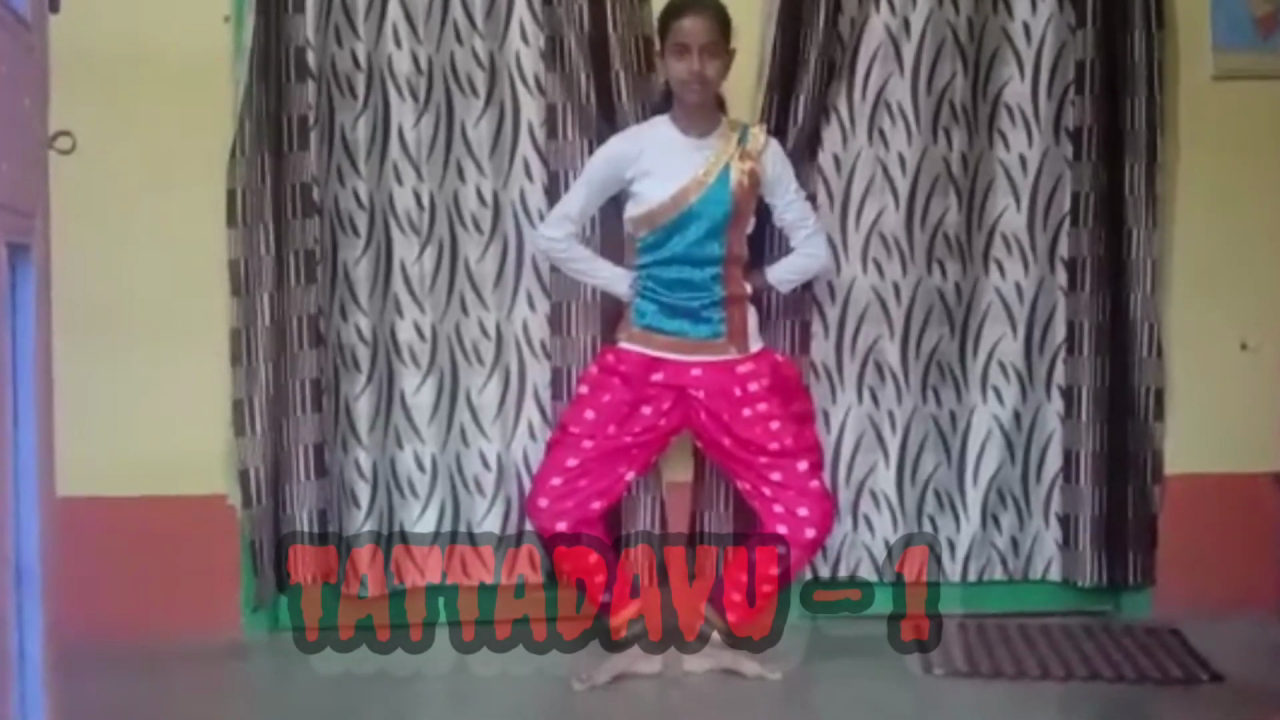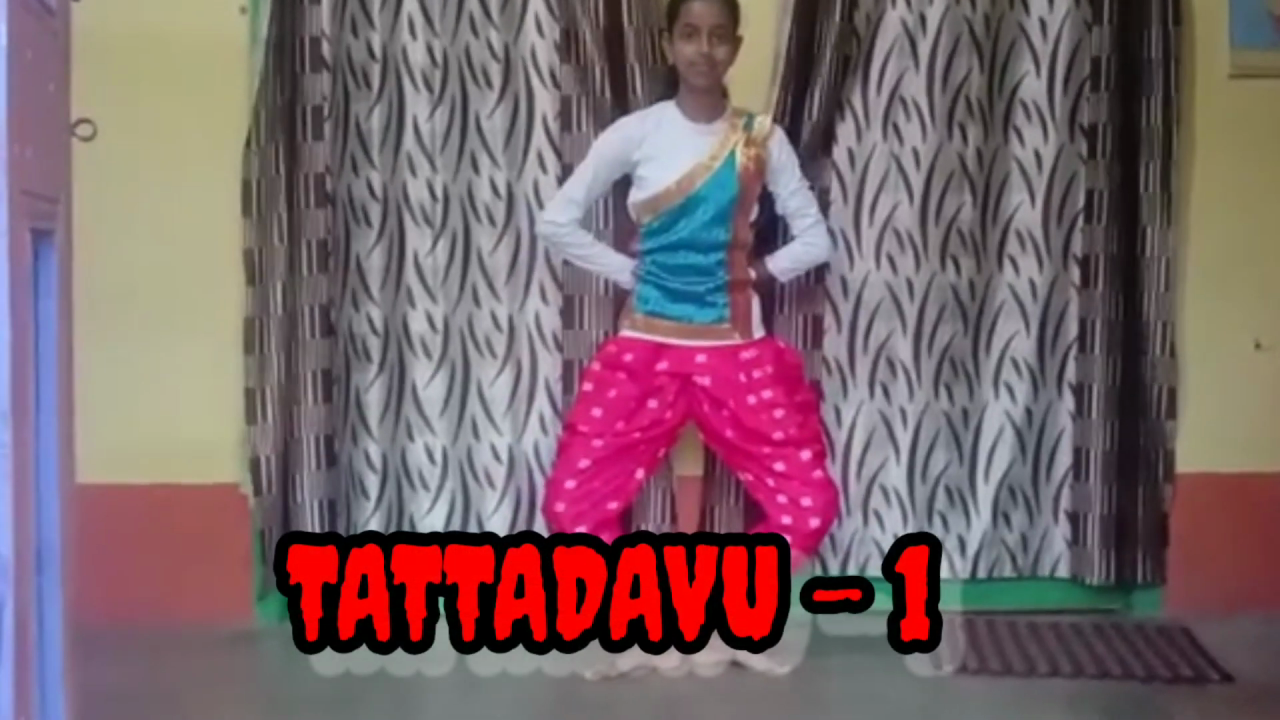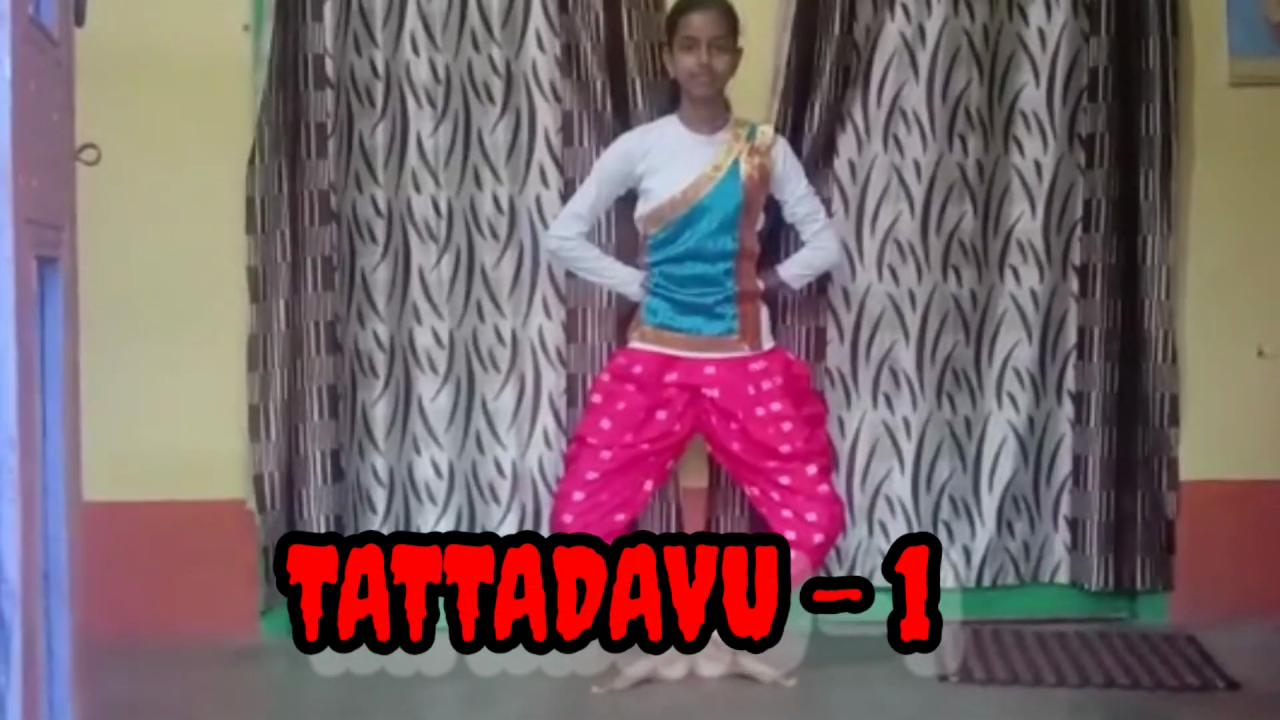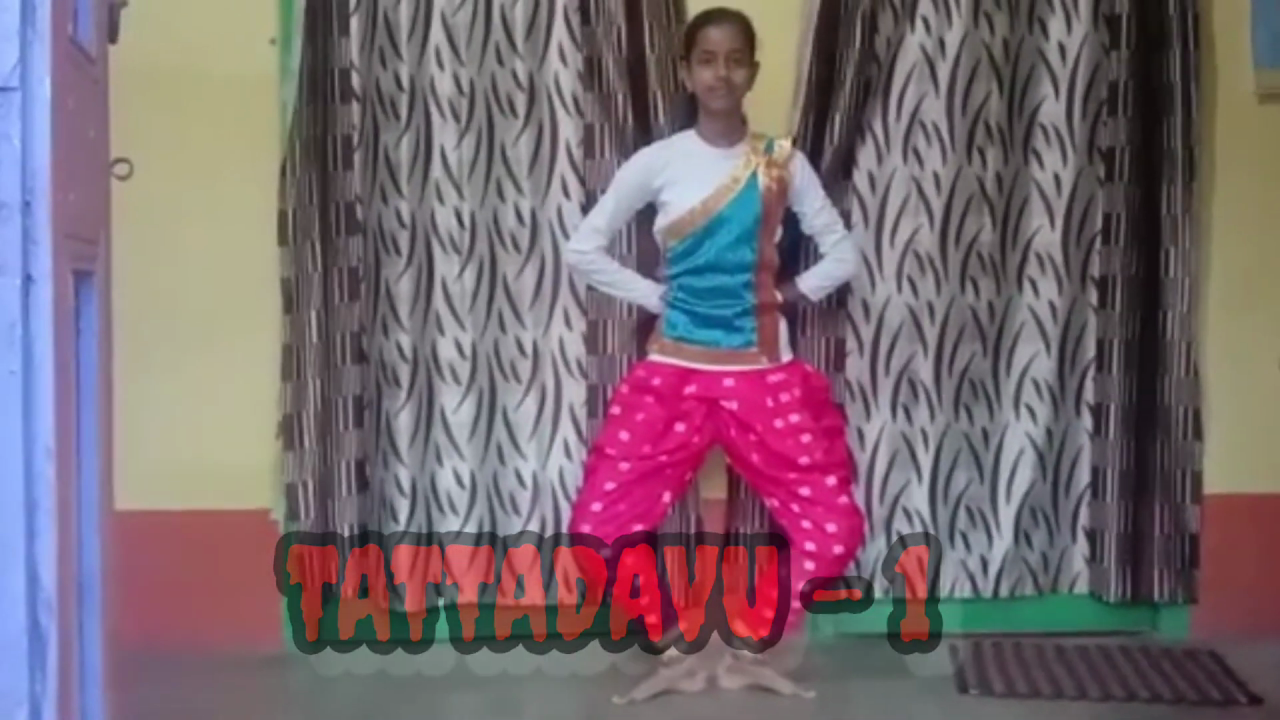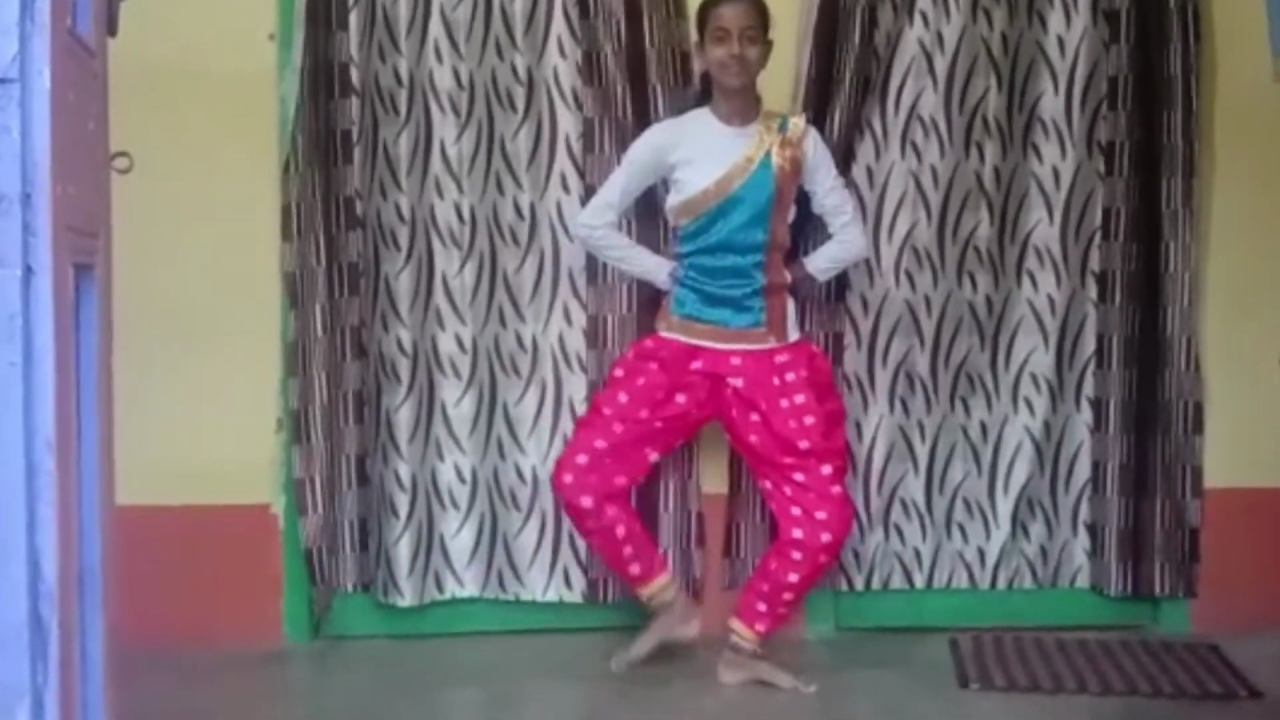
dt=1s
person 1, frame 1
left shoulder: (758, 152)
right shoulder: (630, 148)
left elbow: (814, 251)
right elbow: (553, 236)
left wrist: (753, 281)
right wrist: (626, 283)
left hip: (733, 364)
right hip: (642, 361)
left knee: (806, 514)
right knee: (555, 506)
left ankle: (717, 632)
person 1, frame 2
left shoulder: (762, 138)
right shoulder: (634, 133)
left elbow: (816, 239)
right elbow: (555, 221)
left wrist: (757, 271)
right wrist: (628, 271)
left hip: (736, 351)
right hip: (646, 349)
left knee: (809, 502)
right knee: (571, 506)
person 1, frame 3
left shoulder: (766, 149)
right shoulder: (639, 147)
left elbow: (825, 243)
right elbow: (563, 236)
left wrist: (767, 282)
right wrist: (638, 283)
left hip: (745, 361)
right hip: (655, 360)
left knee: (815, 515)
right knee: (580, 518)
person 1, frame 4
left shoulder: (784, 163)
right shoulder: (657, 162)
left elbow: (842, 254)
right elbow: (582, 250)
left wrist: (787, 293)
right wrist: (658, 297)
left hip: (764, 375)
right hip: (674, 373)
left knee: (834, 529)
right knee: (598, 527)
left ankle: (747, 647)
person 1, frame 5
left shoulder: (798, 140)
right shoulder: (668, 139)
left elbow: (852, 236)
right elbow: (592, 224)
left wrist: (796, 272)
right wrist: (666, 272)
left hip: (772, 355)
right hip: (681, 348)
left knee: (823, 517)
right knee: (580, 480)
left ankle: (744, 646)
right ankle: (671, 604)
